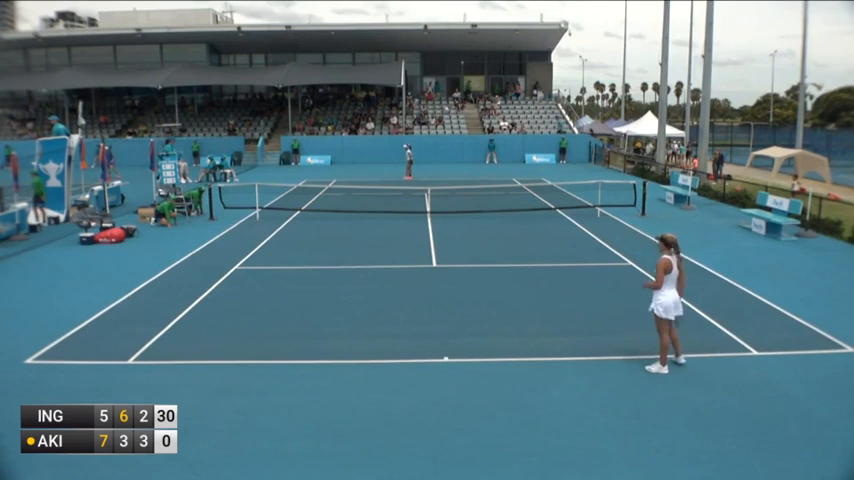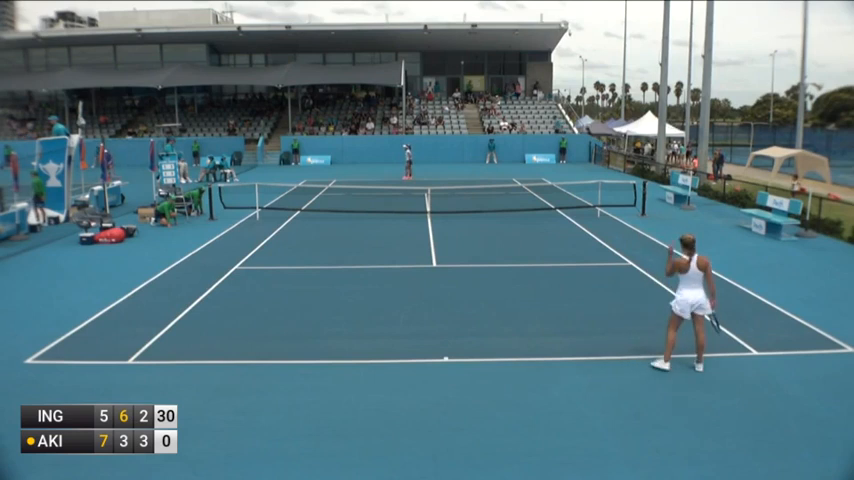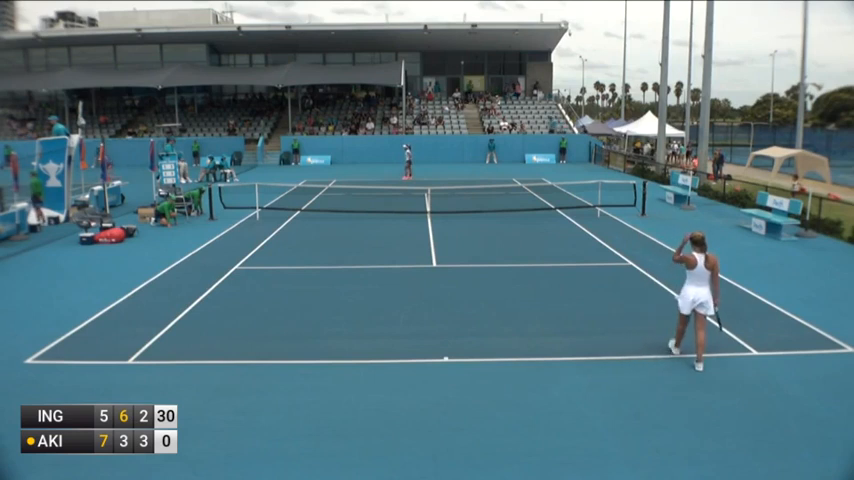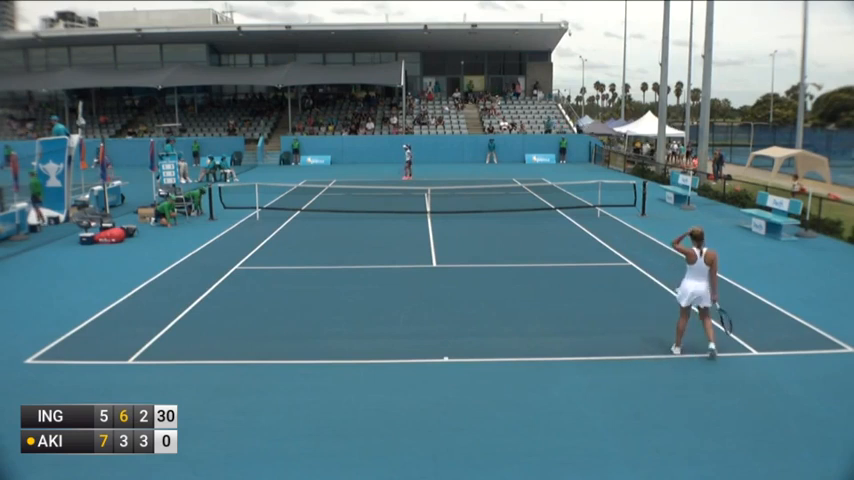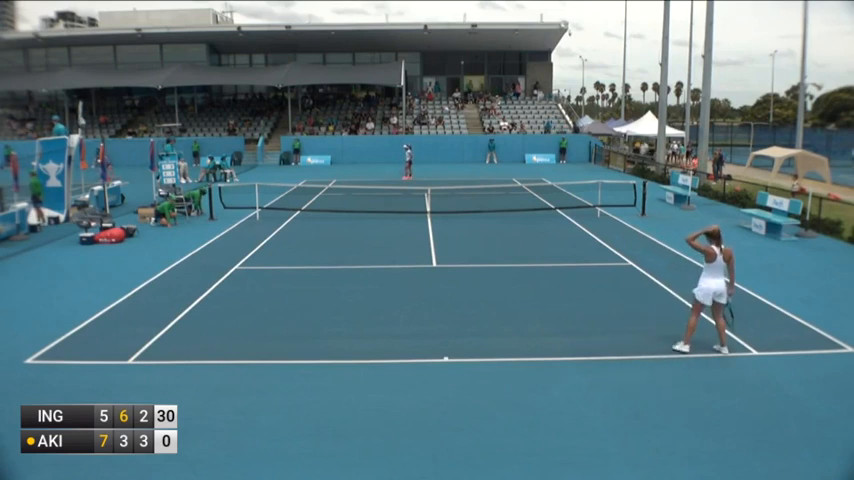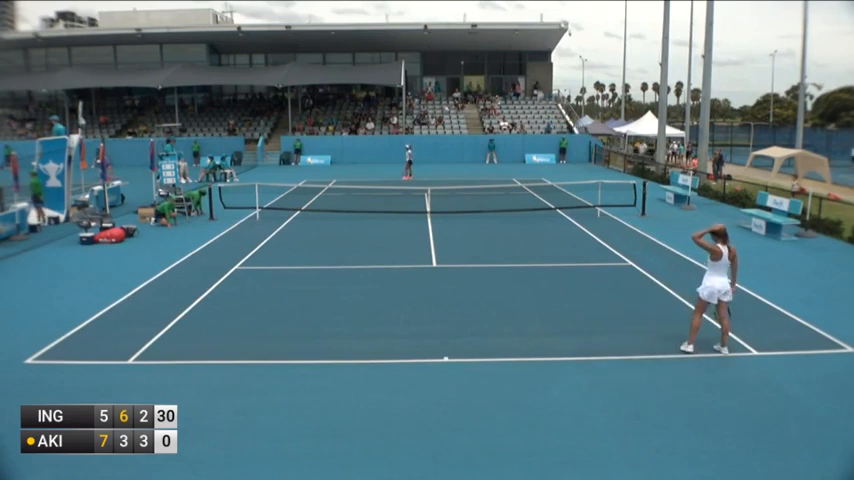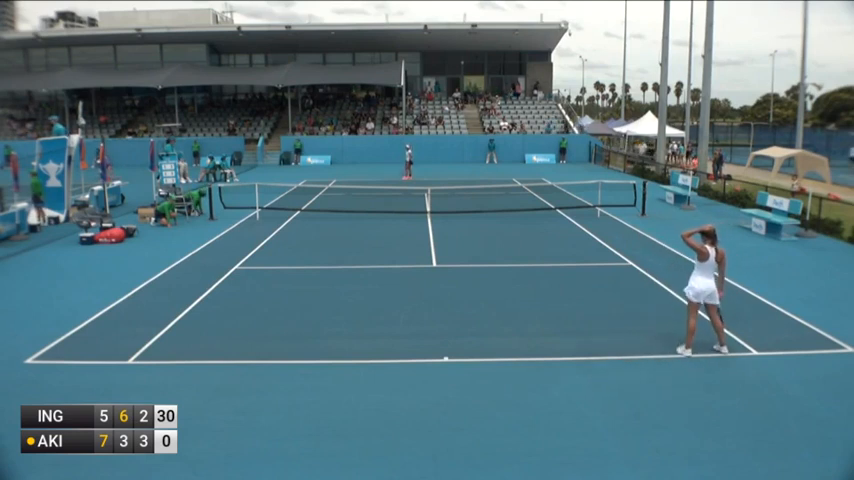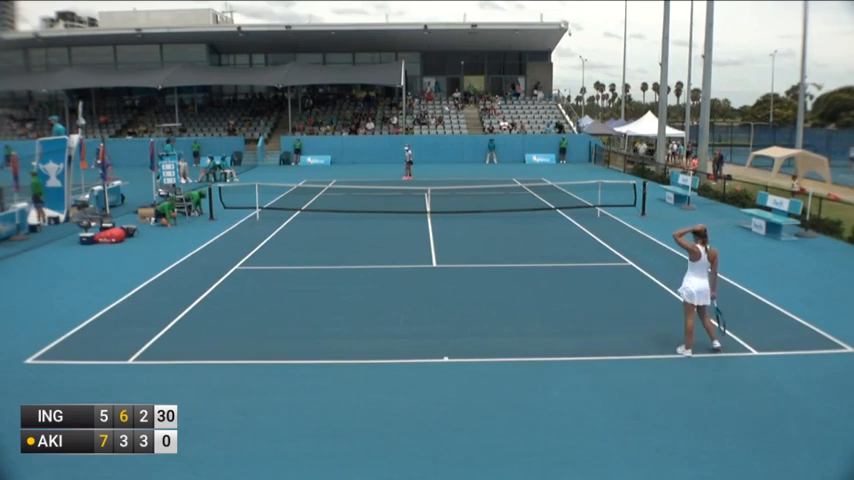
dt=0.4s
person 1, frame 1
left shoulder: (662, 262)
right shoulder: (678, 260)
left elbow: (657, 285)
right elbow: (681, 282)
left wrist: (647, 285)
right wrist: (679, 297)
left hip: (663, 300)
right hip: (674, 297)
left knee: (663, 333)
right knee: (671, 329)
left ankle: (662, 365)
right ankle: (679, 356)
person 1, frame 2
left shoulder: (679, 262)
right shoulder: (704, 261)
left elbow: (668, 273)
right elbow: (710, 282)
left wrist: (670, 254)
right wrist: (713, 298)
left hip: (684, 298)
right hip: (700, 298)
left knee: (672, 329)
right knee: (699, 332)
left ankle: (665, 362)
right ankle: (699, 363)
person 1, frame 3
left shoulder: (688, 258)
right shoulder: (713, 259)
left elbow: (675, 258)
right elbow: (715, 281)
left wrist: (683, 243)
right wrist: (716, 297)
left hip: (689, 294)
right hip: (704, 295)
left knee: (682, 324)
right knee: (700, 330)
left ankle: (676, 346)
right ankle: (699, 362)
person 1, frame 4
left shoulder: (689, 253)
right shoulder: (712, 254)
left elbow: (674, 243)
right elbow: (713, 276)
left wrist: (686, 233)
right wrist: (714, 293)
left hip: (688, 287)
right hip: (703, 289)
left knee: (683, 318)
right knee: (706, 318)
left ankle: (677, 347)
right ankle: (712, 343)
person 1, frame 5
left shoulder: (708, 251)
right shoulder: (729, 252)
left elbow: (689, 240)
right elbow: (731, 272)
left wrist: (703, 231)
right wrist: (731, 287)
left hip: (706, 286)
right hip: (720, 286)
left knee: (694, 315)
right knee: (719, 317)
left ankle: (685, 344)
right ankle: (723, 346)
person 1, frame 6
left shoulder: (714, 249)
right shoulder: (732, 251)
left elbow: (695, 237)
right elbow: (734, 271)
left wrist: (710, 229)
right wrist: (733, 285)
left hip: (710, 285)
right hip: (724, 285)
left knee: (697, 314)
right knee: (723, 316)
left ankle: (690, 344)
right ankle: (723, 346)
person 1, frame 7
left shoulder: (701, 249)
right shoulder: (721, 253)
left elbow: (684, 236)
right elbow: (721, 274)
left wrist: (699, 229)
right wrist: (720, 290)
left hip: (696, 285)
right hip: (710, 286)
left knee: (692, 317)
right knee: (715, 317)
left ankle: (687, 348)
right ankle: (723, 346)
person 1, frame 8
left shoulder: (693, 249)
right shoulder: (713, 252)
left elbow: (676, 235)
right elbow: (714, 273)
left wrist: (691, 229)
right wrist: (713, 290)
left hip: (691, 286)
right hip: (704, 286)
left knee: (689, 318)
right knee: (704, 316)
left ankle: (687, 348)
right ankle: (715, 341)
